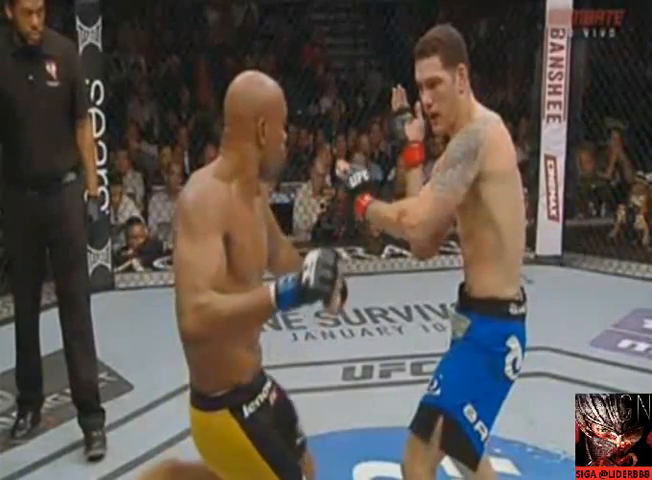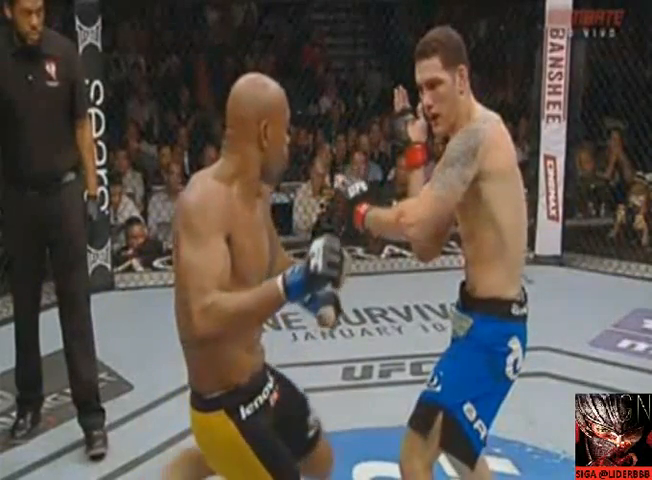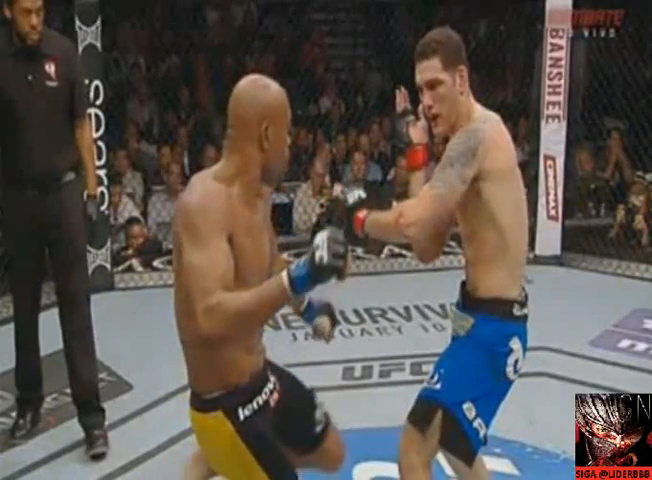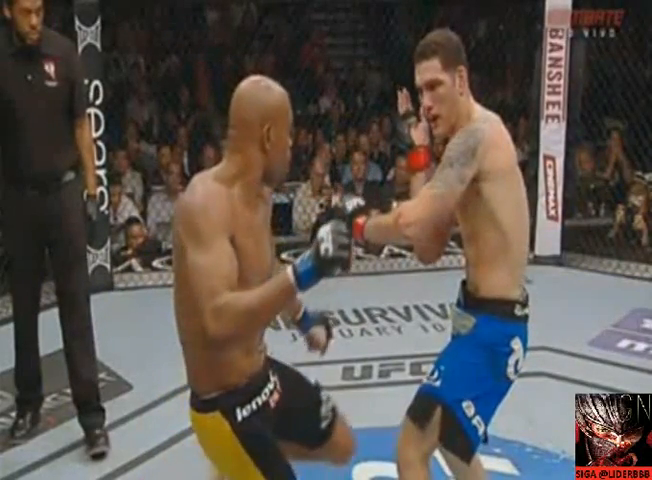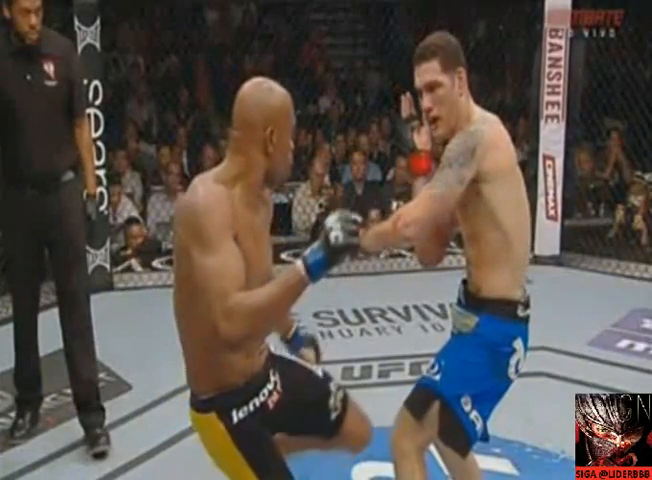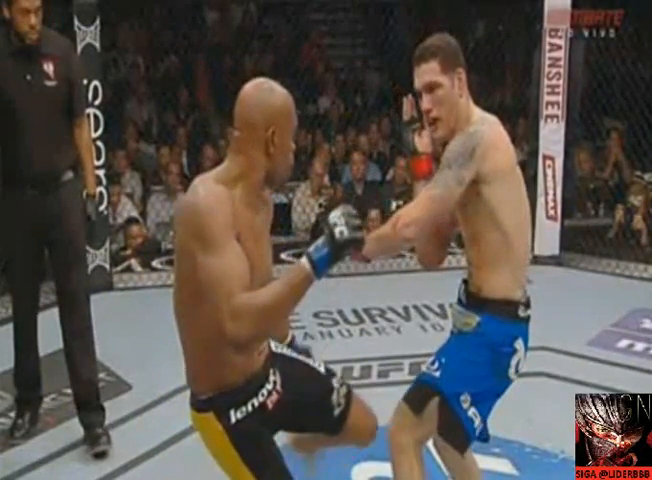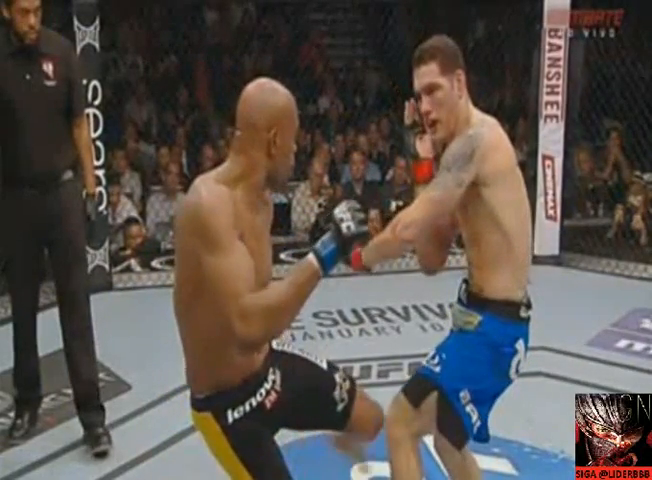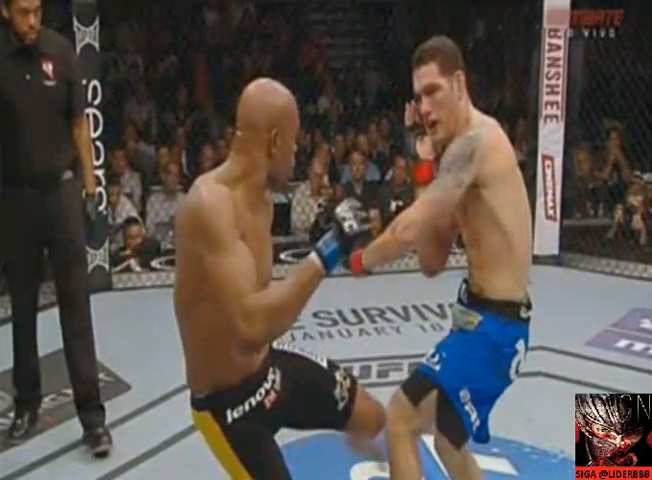
dt=0.2s
person 1, frame 1
left shoulder: (65, 52)
left elbow: (82, 125)
left wrist: (93, 190)
left hip: (64, 191)
left knee: (76, 305)
left ankle: (91, 414)
person 1, frame 2
left shoulder: (64, 52)
left elbow: (82, 125)
left wrist: (92, 189)
left hip: (63, 191)
left knee: (75, 304)
left ankle: (91, 414)
person 1, frame 3
left shoulder: (64, 51)
left elbow: (81, 124)
left wrist: (92, 188)
left hip: (63, 190)
left knee: (76, 303)
left ankle: (91, 414)
person 1, frame 4
left shoulder: (63, 51)
left elbow: (81, 124)
left wrist: (92, 189)
left hip: (63, 191)
left knee: (76, 303)
left ankle: (91, 413)
person 1, frame 5
left shoulder: (62, 51)
left elbow: (80, 124)
left wrist: (91, 188)
left hip: (63, 190)
left knee: (75, 302)
left ankle: (91, 412)
person 1, frame 6
left shoulder: (62, 50)
left elbow: (79, 123)
left wrist: (91, 187)
left hip: (63, 190)
left knee: (75, 302)
left ankle: (91, 412)
person 1, frame 7
left shoulder: (61, 50)
left elbow: (79, 122)
left wrist: (90, 186)
left hip: (62, 190)
left knee: (75, 301)
left ankle: (91, 411)
person 1, frame 8
left shoulder: (61, 50)
left elbow: (79, 123)
left wrist: (90, 186)
left hip: (62, 190)
left knee: (75, 302)
left ankle: (91, 411)
person 2, frame 1
left shoulder: (477, 134)
right shoulder: (462, 145)
left elbow: (414, 221)
right elbow: (424, 245)
left wrist: (363, 199)
right wrist: (413, 152)
left hip: (490, 327)
right hip: (486, 319)
person 2, frame 2
left shoulder: (477, 135)
right shoulder: (465, 145)
left elbow: (413, 222)
right elbow: (426, 247)
left wrist: (361, 209)
right wrist: (415, 153)
left hip: (490, 327)
right hip: (486, 318)
person 2, frame 3
left shoulder: (476, 135)
right shoulder: (465, 145)
left elbow: (411, 223)
right elbow: (427, 249)
left wrist: (361, 216)
right wrist: (417, 155)
left hip: (490, 326)
right hip: (484, 317)
right knee: (454, 443)
person 2, frame 4
left shoulder: (476, 135)
right shoulder: (466, 145)
left elbow: (409, 223)
right elbow: (428, 250)
left wrist: (360, 224)
right wrist: (418, 158)
left hip: (492, 327)
right hip: (486, 318)
right knee: (448, 441)
person 2, frame 5
left shoulder: (476, 136)
right shoulder: (466, 147)
left elbow: (409, 224)
right elbow: (430, 253)
left wrist: (361, 239)
right wrist: (421, 161)
left hip: (493, 326)
right hip: (485, 316)
left knee: (407, 440)
right knee: (447, 437)
person 2, frame 6
left shoulder: (476, 137)
right shoulder: (466, 149)
left elbow: (408, 226)
right elbow: (431, 255)
left wrist: (362, 246)
left hip: (493, 326)
right hip: (486, 317)
left knee: (403, 434)
right knee: (448, 439)
person 2, frame 7
left shoulder: (476, 139)
right shoulder: (465, 150)
left elbow: (408, 228)
right elbow: (431, 259)
left wrist: (361, 256)
left hip: (493, 325)
right hip: (487, 316)
left knee: (400, 427)
right knee: (449, 442)
person 2, frame 8
left shoulder: (475, 140)
right shoulder: (463, 152)
left elbow: (408, 229)
right elbow: (432, 262)
left wrist: (359, 260)
left hip: (493, 326)
right hip: (488, 317)
left knee: (399, 423)
right knee: (451, 444)
person 3, frame 1
left shoulder: (254, 190)
right shoulder: (205, 198)
right elbow: (196, 317)
left wrist: (317, 278)
right wrist: (283, 293)
left hip: (254, 384)
right hip: (225, 405)
person 3, frame 2
left shoulder: (257, 193)
right shoulder: (205, 201)
right elbow: (204, 319)
left wrist: (312, 293)
right wrist: (291, 284)
left hip: (259, 379)
right hip: (225, 405)
person 3, frame 3
left shoulder: (259, 194)
right shoulder: (204, 201)
right elbow: (210, 320)
left wrist: (306, 307)
right wrist: (299, 277)
left hip: (262, 376)
right hip: (225, 403)
person 3, frame 4
left shoulder: (259, 194)
right shoulder: (205, 203)
right elbow: (219, 321)
left wrist: (301, 317)
right wrist: (304, 272)
left hip: (264, 374)
right hip: (225, 403)
left knee: (340, 445)
person 3, frame 5
left shoulder: (260, 197)
right shoulder: (207, 204)
right elbow: (231, 323)
left wrist: (292, 334)
right wrist: (313, 263)
left hip: (267, 369)
right hip: (226, 403)
left knee: (356, 432)
left ankle: (274, 444)
person 3, frame 6
left shoulder: (260, 197)
right shoulder: (208, 204)
right elbow: (239, 324)
left wrist: (287, 342)
right wrist: (318, 258)
left hip: (268, 366)
right hip: (227, 401)
left knee: (362, 427)
left ankle: (305, 439)
person 3, frame 7
left shoulder: (260, 197)
right shoulder: (209, 205)
right elbow: (247, 324)
right wrist: (324, 254)
left hip: (269, 364)
right hip: (227, 400)
left knee: (369, 421)
left ankle: (341, 439)
person 3, frame 8
left shoulder: (259, 198)
right shoulder: (209, 205)
right elbow: (250, 324)
right wrist: (327, 253)
left hip: (269, 365)
right hip: (228, 400)
left knee: (372, 418)
left ankle: (359, 442)
